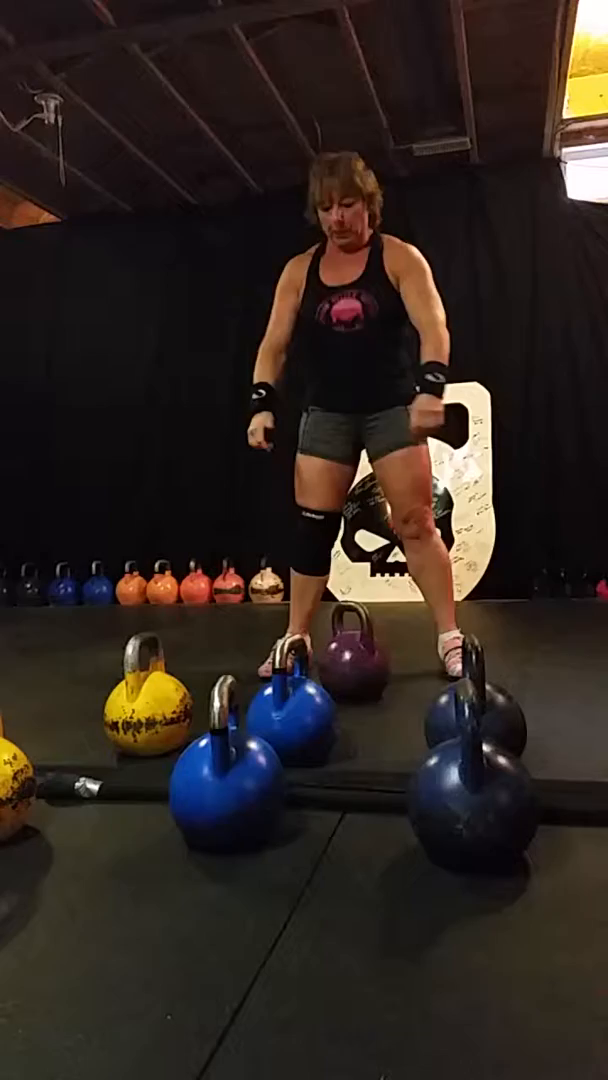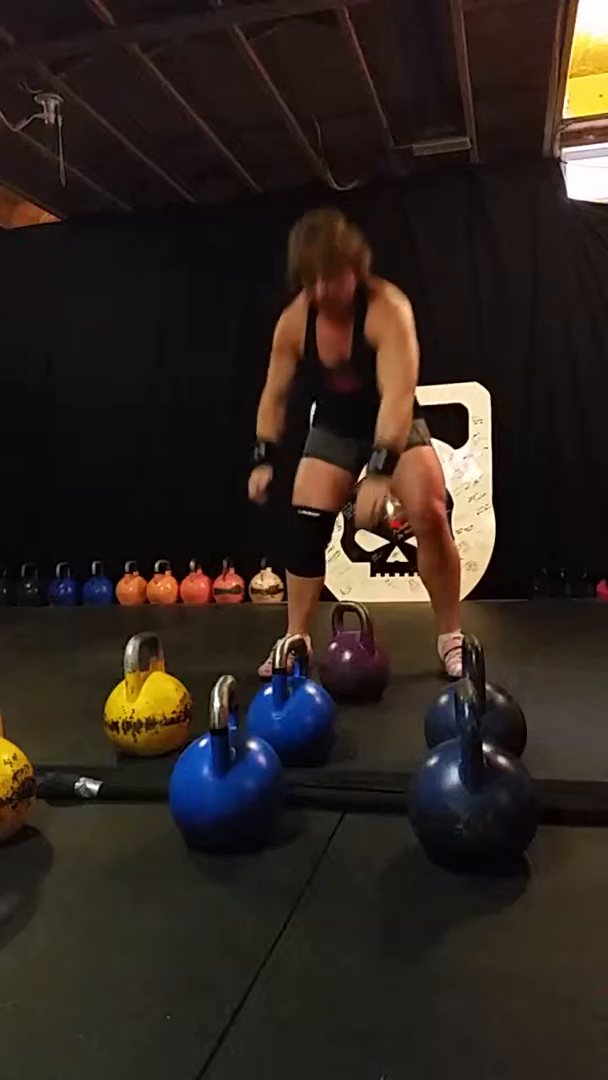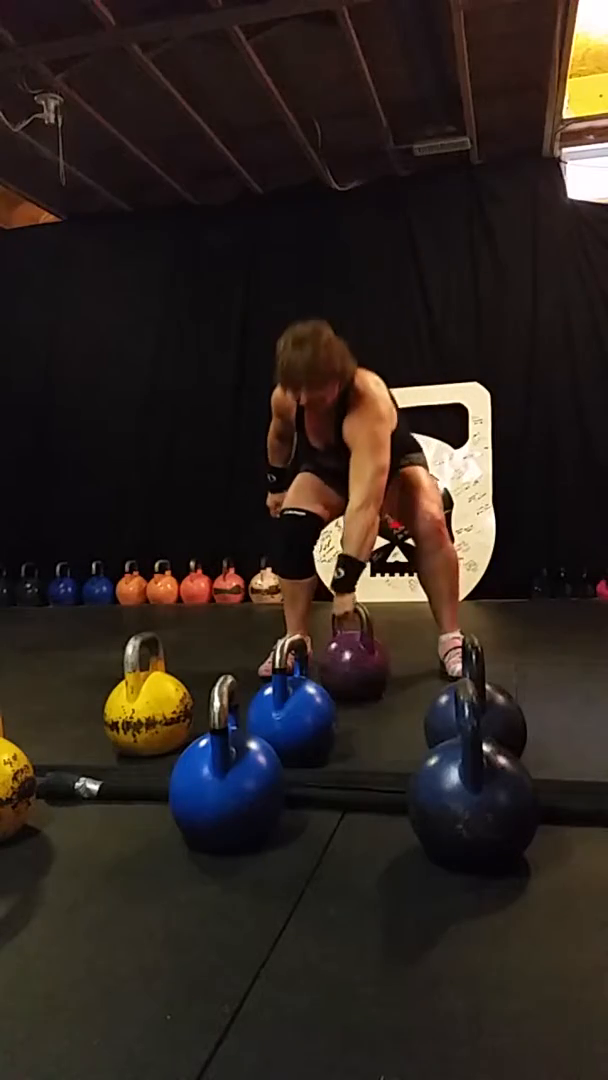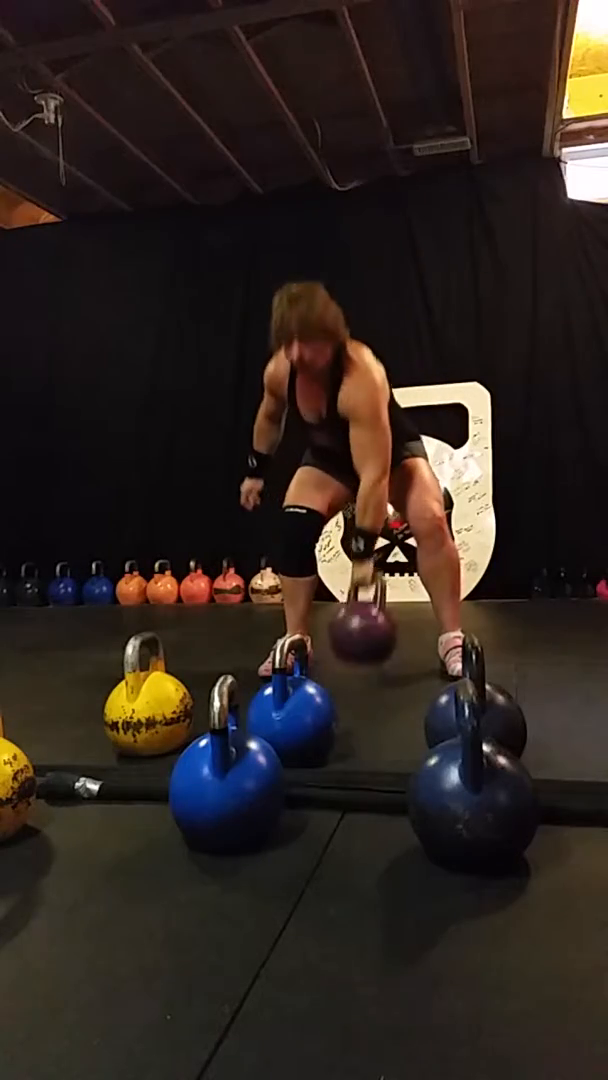
dt=0.3s
person 1, frame 1
left shoulder: (399, 258)
right shoulder: (299, 271)
left elbow: (432, 326)
right elbow: (273, 347)
left wrist: (431, 388)
right wrist: (261, 403)
left hip: (393, 408)
right hip: (327, 412)
left knee: (415, 522)
right knee: (312, 527)
left ankle: (451, 640)
right ankle: (296, 643)
person 1, frame 2
left shoulder: (387, 309)
right shoulder: (294, 322)
left elbow: (399, 396)
right elbow: (274, 396)
left wrist: (379, 473)
right wrist: (263, 460)
left hip: (394, 429)
right hip: (333, 429)
left knee: (429, 512)
right knee: (305, 526)
left ankle: (451, 639)
person 1, frame 3
left shoulder: (368, 405)
right shoulder: (284, 399)
left elbow: (365, 506)
left wrist: (346, 585)
right wrist: (276, 484)
left hip: (393, 464)
right hip: (327, 470)
left knee: (430, 523)
right knee: (292, 527)
left ankle: (451, 642)
person 1, frame 4
left shoulder: (361, 378)
right shoulder: (278, 373)
left elbow: (374, 477)
right elbow: (269, 418)
left wrist: (363, 553)
right wrist: (255, 471)
left hip: (393, 448)
right hip: (326, 456)
left knee: (430, 520)
right knee: (294, 525)
left ankle: (452, 640)
